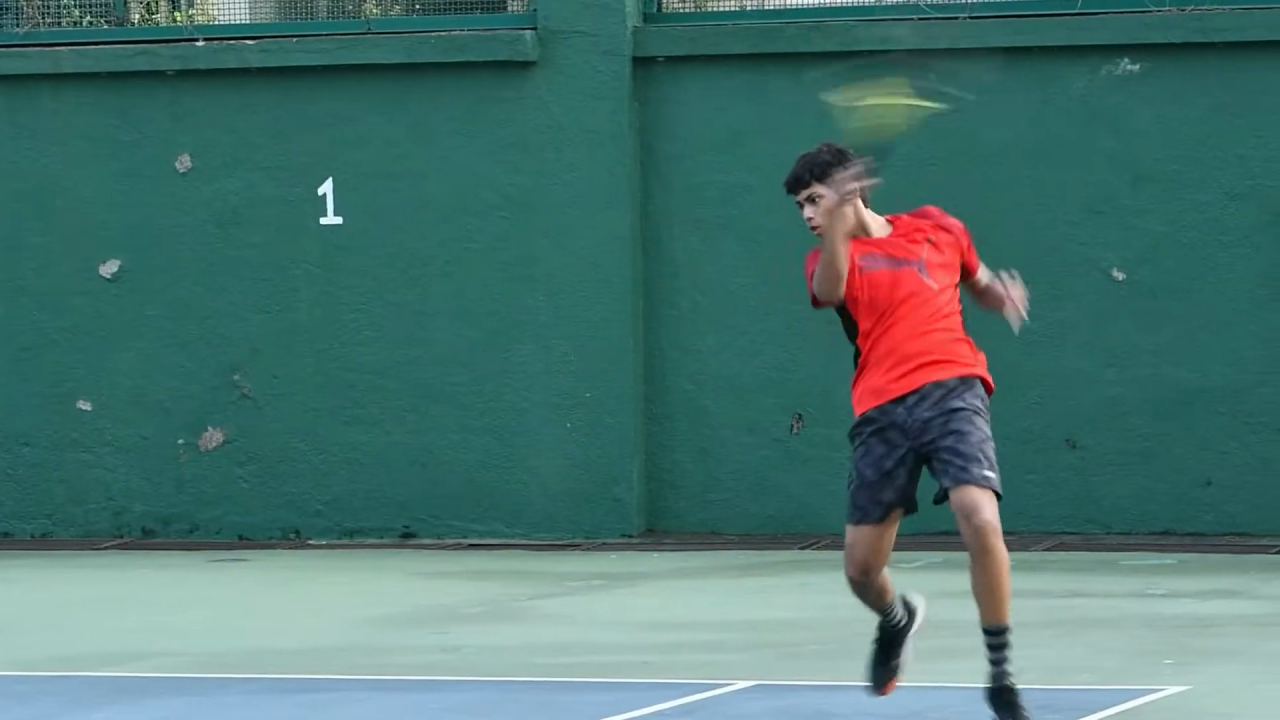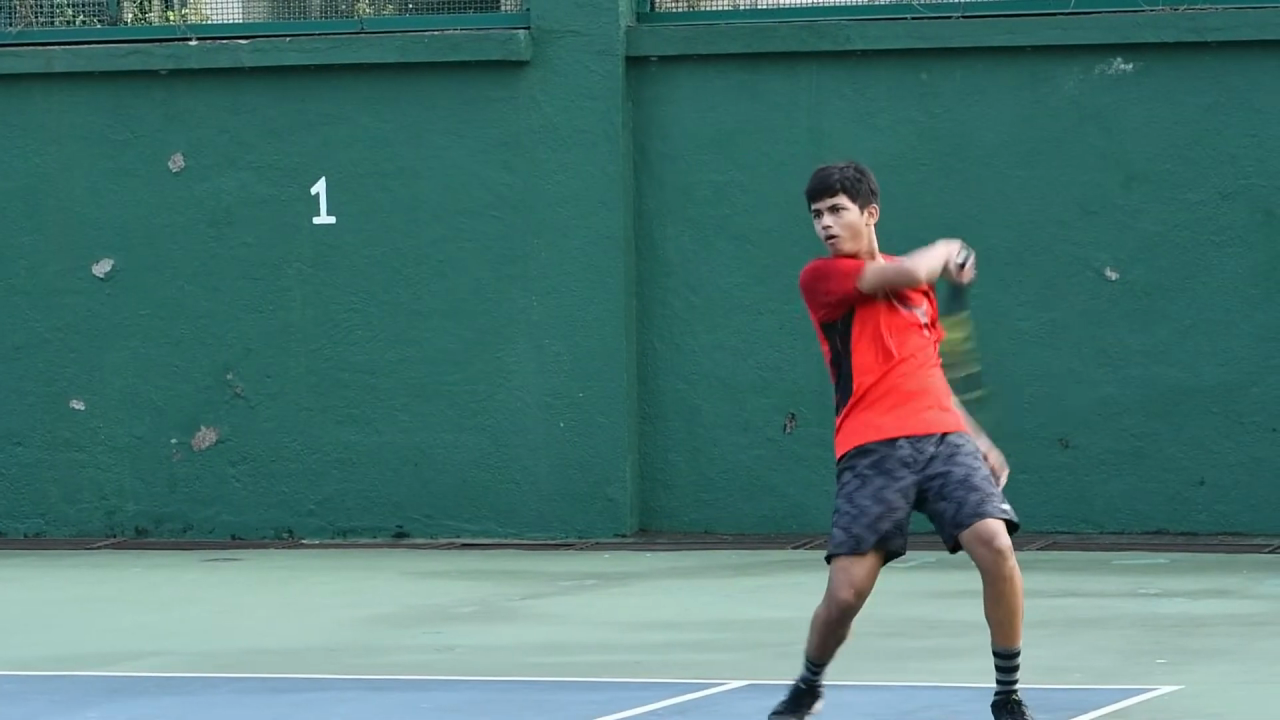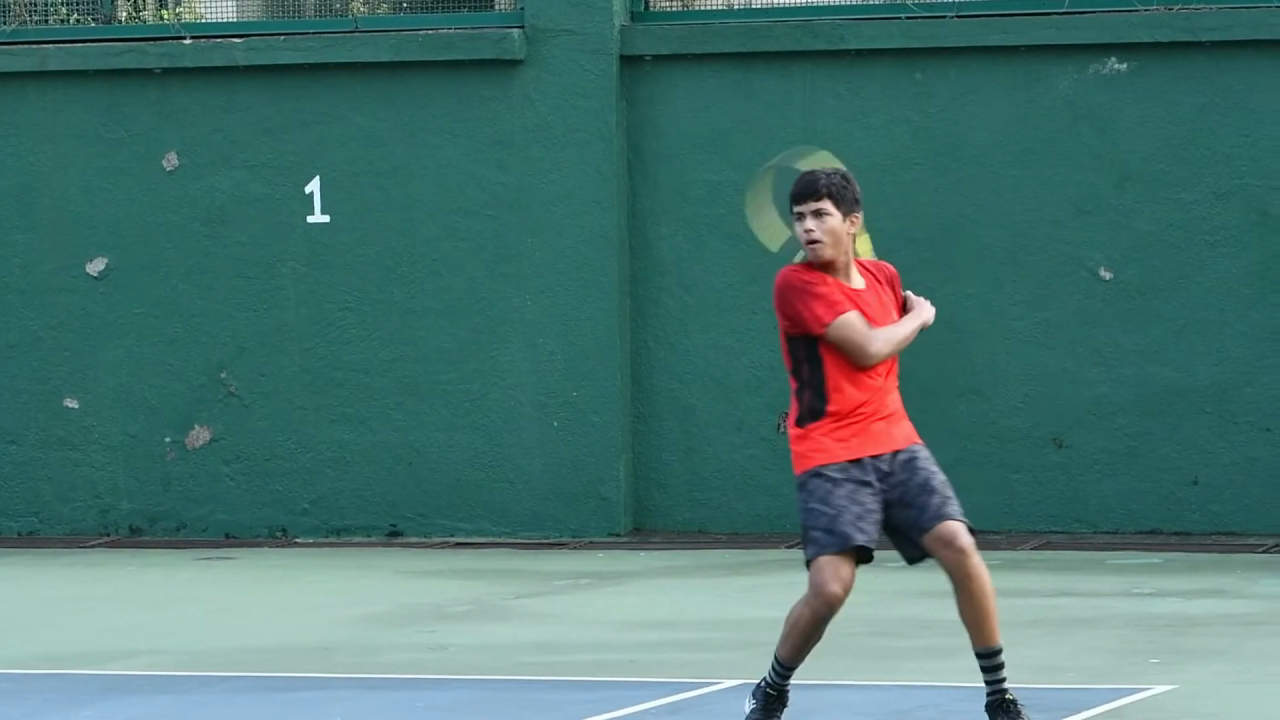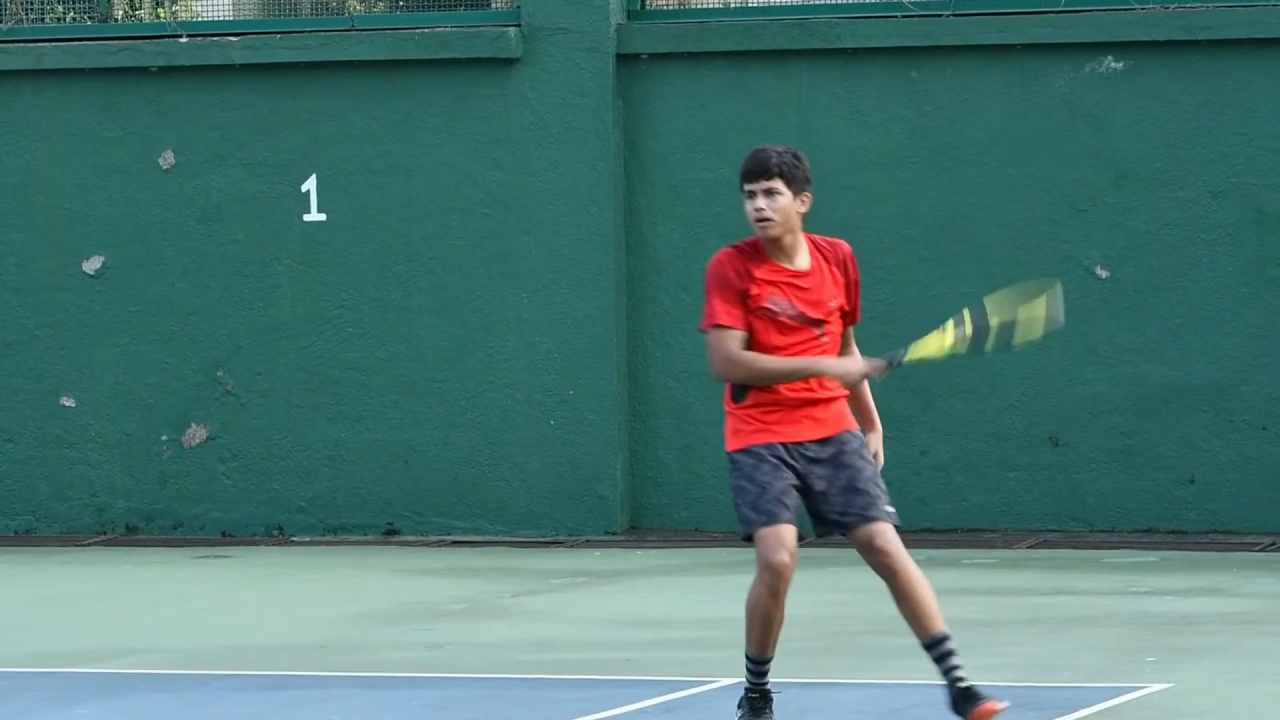
dt=0.3s
person 1, frame 1
left shoulder: (934, 226)
right shoulder: (826, 261)
left elbow: (980, 286)
right elbow: (826, 288)
left wrist: (1005, 291)
right wrist: (839, 216)
left hip: (953, 391)
right hip: (881, 411)
left knee: (979, 519)
right knee: (861, 565)
right ankle: (898, 618)
person 1, frame 2
left shoulder: (918, 283)
right shoulder: (821, 277)
right elbow: (907, 273)
left wrist: (976, 440)
right wrist: (947, 249)
left hip: (943, 437)
right hip: (872, 449)
left knee: (996, 547)
right knee: (844, 595)
person 1, frame 3
left shoulder: (884, 277)
right shoulder: (797, 284)
right elbow: (873, 348)
right wrist: (917, 318)
left hip: (897, 447)
right hip: (828, 459)
left knee: (959, 548)
right knee: (829, 587)
person 1, frame 4
left shoulder: (838, 257)
right shoulder: (729, 267)
right elbow: (727, 364)
left wrist: (870, 420)
right wrist: (821, 367)
left hip: (833, 433)
right hip: (761, 440)
left knee: (886, 548)
right knee: (777, 558)
